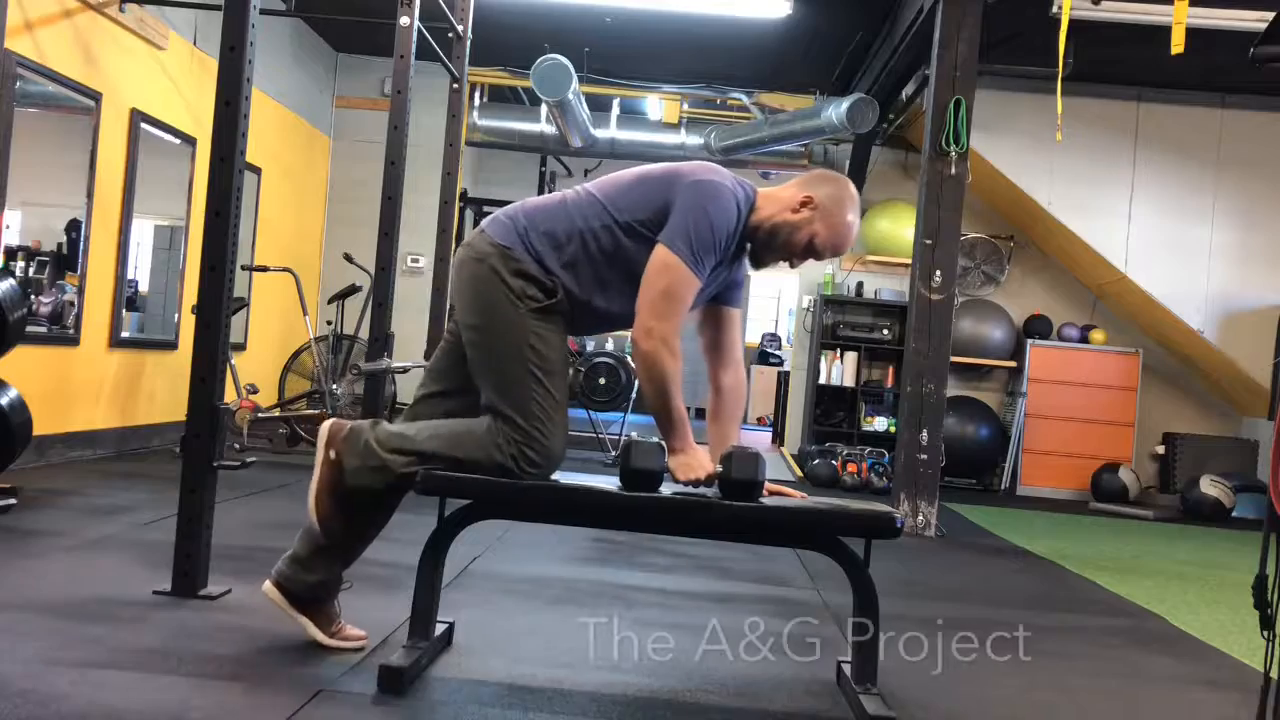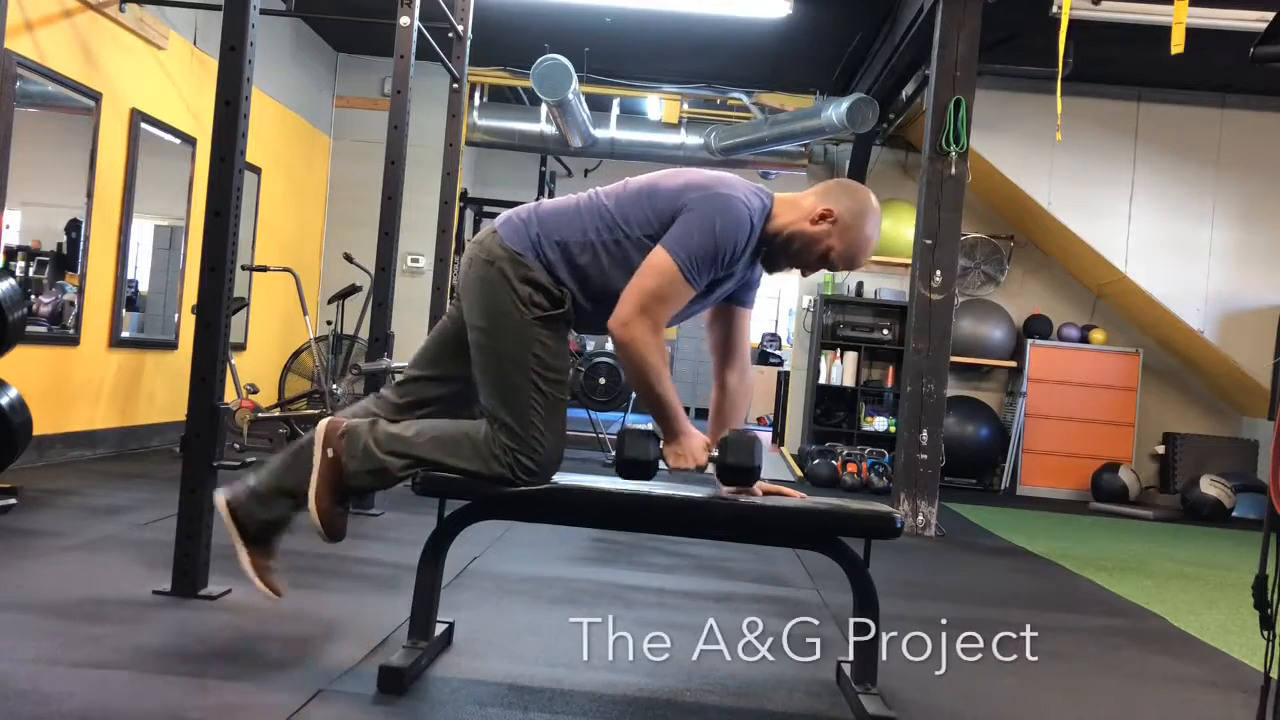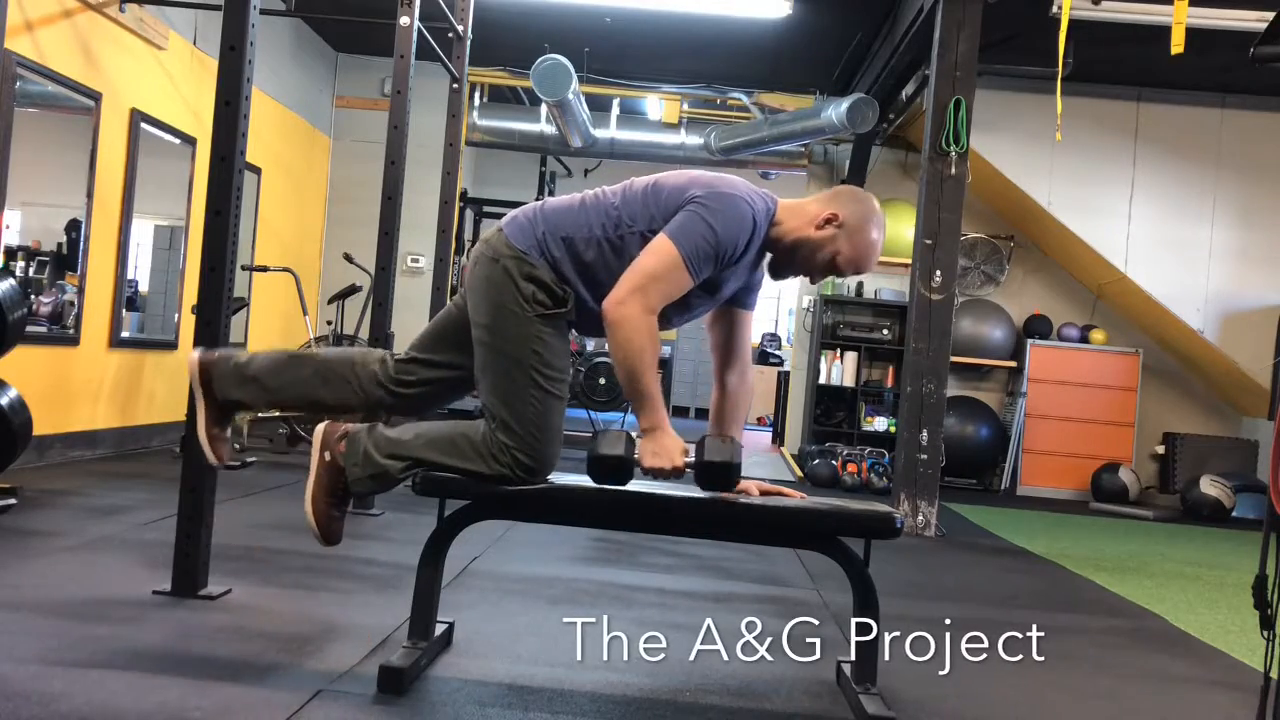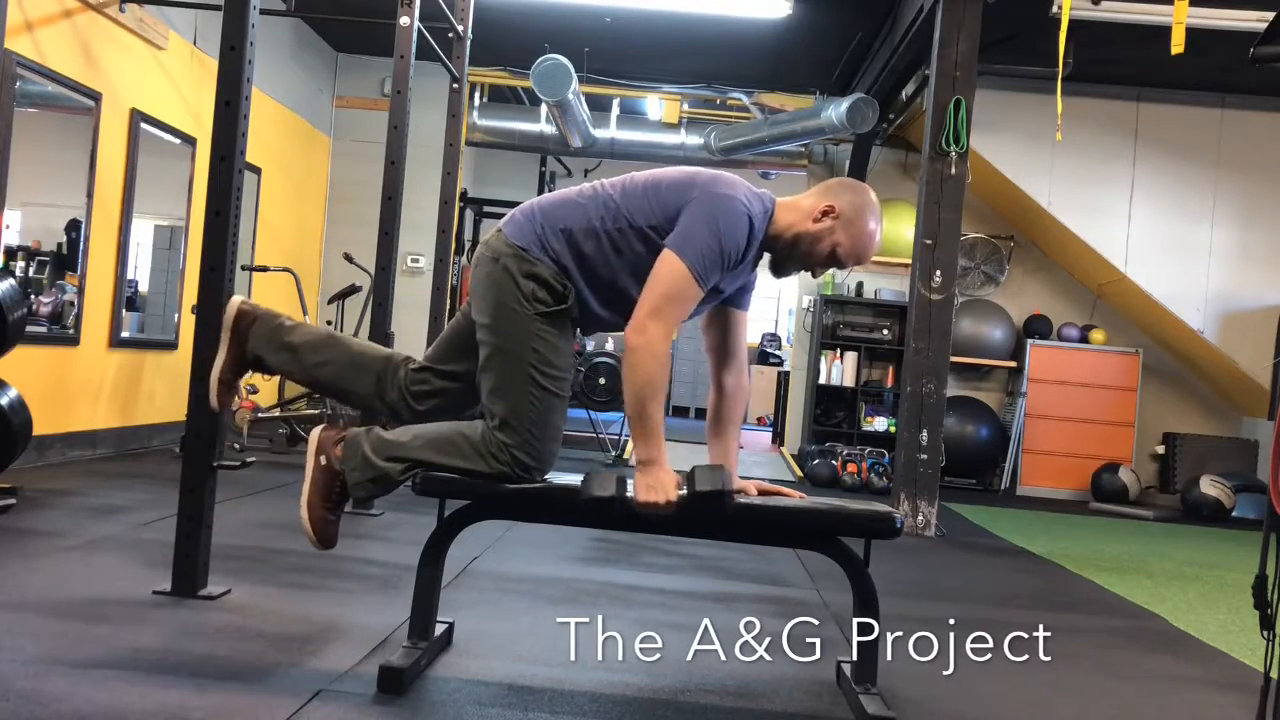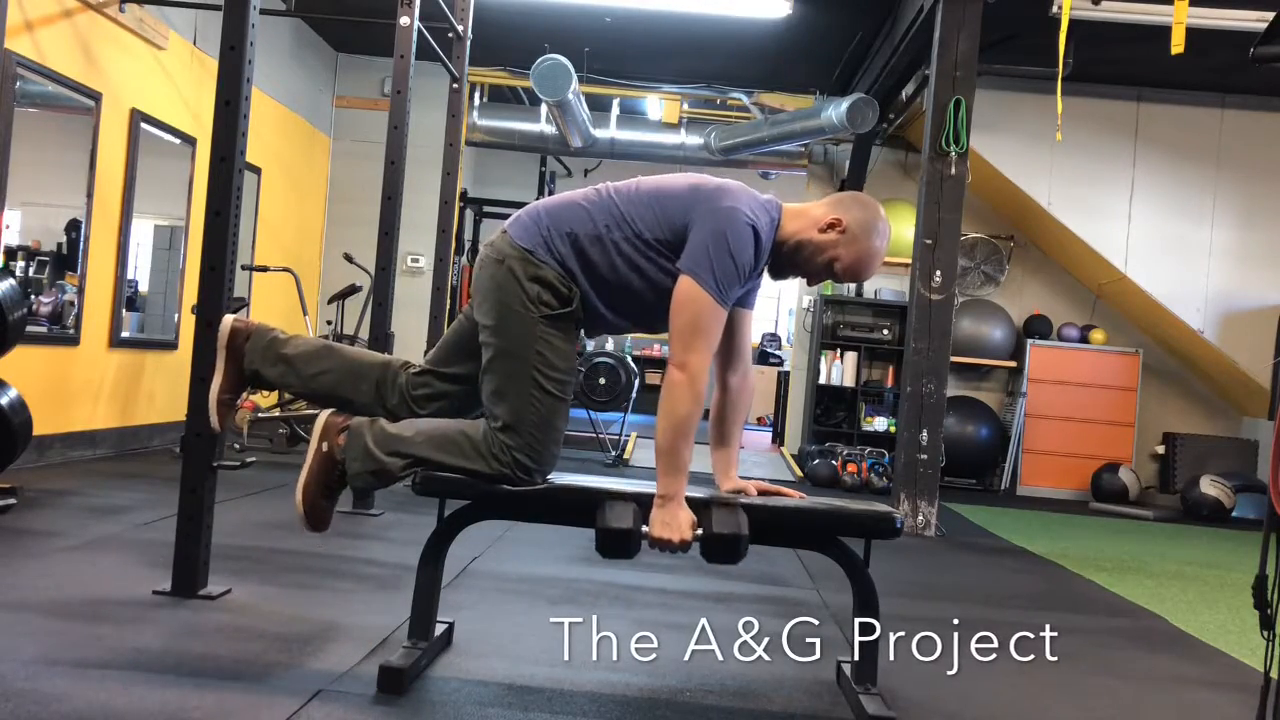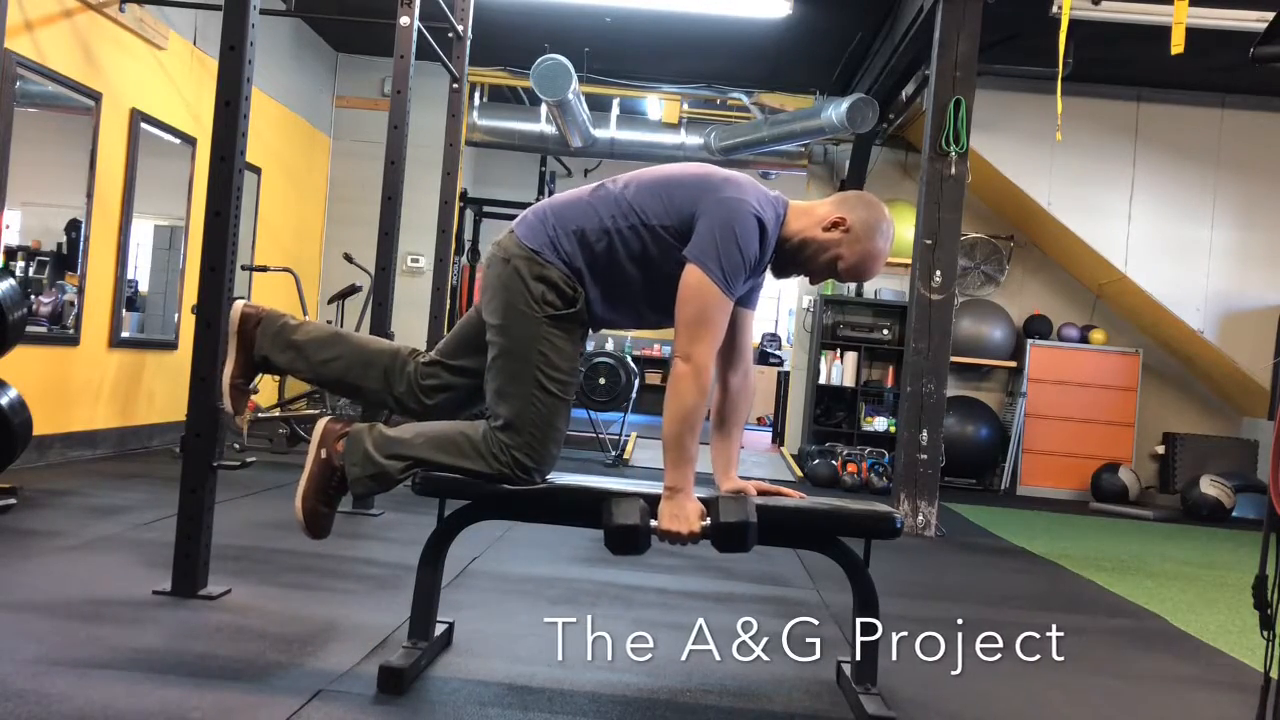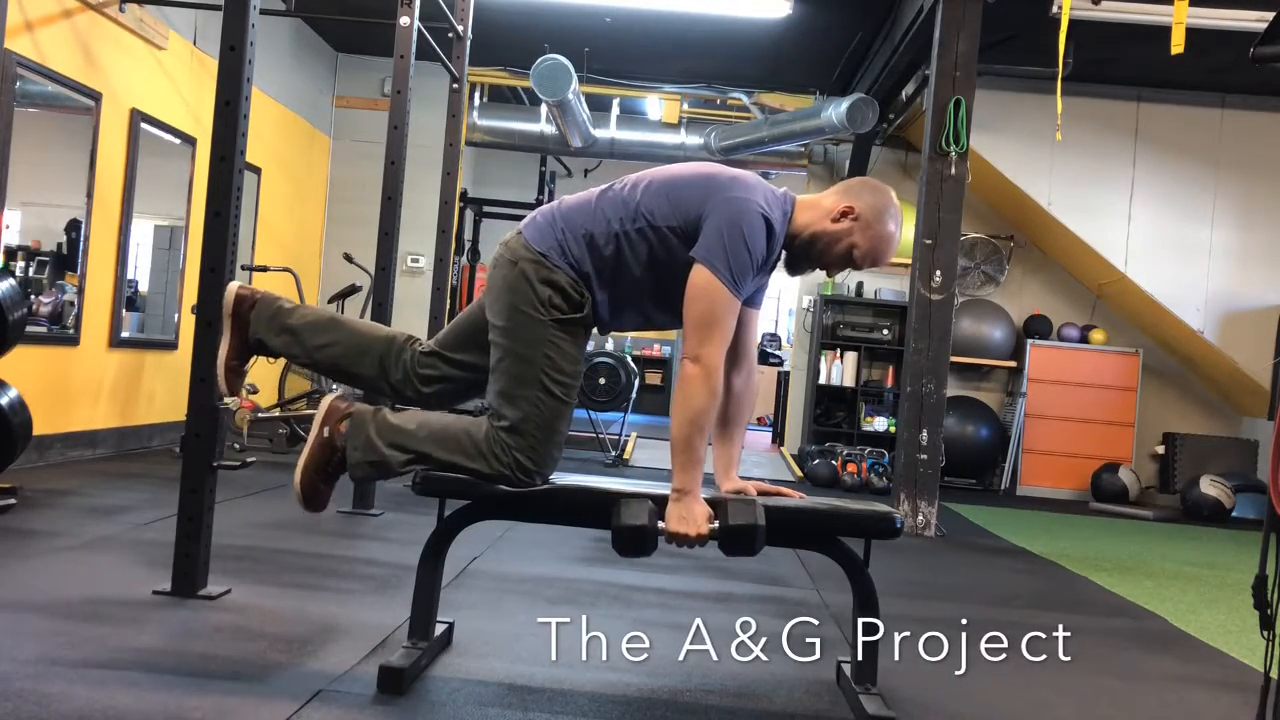
dt=0.5s
person 1, frame 1
left shoulder: (733, 246)
right shoulder: (715, 201)
left elbow: (727, 367)
right elbow: (653, 336)
left wrist: (725, 466)
right wrist: (682, 448)
left hip: (498, 274)
right hip: (511, 269)
left knee: (424, 436)
right knee: (530, 449)
left ankle: (305, 582)
right ankle: (354, 447)
person 1, frame 2
left shoulder: (751, 245)
right shoulder: (730, 218)
left elbow: (731, 366)
right elbow: (632, 324)
right wrist: (678, 433)
left hip: (511, 274)
right hip: (520, 270)
left knee: (411, 405)
right knee: (526, 455)
left ankle: (256, 505)
right ankle: (351, 450)
person 1, frame 3
left shoulder: (752, 252)
right shoulder: (733, 216)
left elbow: (733, 369)
right elbow: (627, 308)
right wrist: (655, 430)
left hip: (519, 273)
right hip: (526, 268)
left knee: (399, 382)
right knee: (525, 454)
left ankle: (227, 377)
right ankle: (353, 455)
person 1, frame 4
left shoulder: (748, 247)
right shoulder: (728, 214)
left elbow: (729, 368)
right elbow: (647, 333)
left wrist: (726, 470)
right wrist: (652, 464)
left hip: (528, 277)
right hip: (528, 267)
left knee: (416, 395)
right knee: (522, 451)
left ankle: (257, 334)
right ankle: (347, 458)
person 1, frame 5
left shoulder: (753, 242)
right shoulder: (735, 229)
left elbow: (734, 369)
right elbow: (686, 369)
left wrist: (728, 473)
right wrist: (669, 499)
left hip: (530, 275)
right hip: (533, 269)
left knee: (417, 396)
right knee: (524, 453)
left ankle: (253, 350)
right ankle: (352, 445)
person 1, frame 6
left shoulder: (758, 242)
right shoulder: (740, 220)
left elbow: (735, 368)
right elbow: (692, 361)
left wrist: (727, 474)
right wrist: (677, 492)
left hip: (540, 276)
right hip: (542, 268)
left knee: (423, 390)
right knee: (523, 452)
left ankle: (264, 334)
right ankle: (351, 453)
person 1, frame 7
left shoulder: (763, 236)
right shoulder: (746, 218)
left elbow: (739, 366)
right elbow: (701, 362)
left wrist: (728, 474)
right wrist: (685, 494)
left hip: (543, 274)
right hip: (548, 272)
left knee: (418, 375)
right knee: (524, 454)
left ankle: (259, 317)
right ankle: (353, 434)
